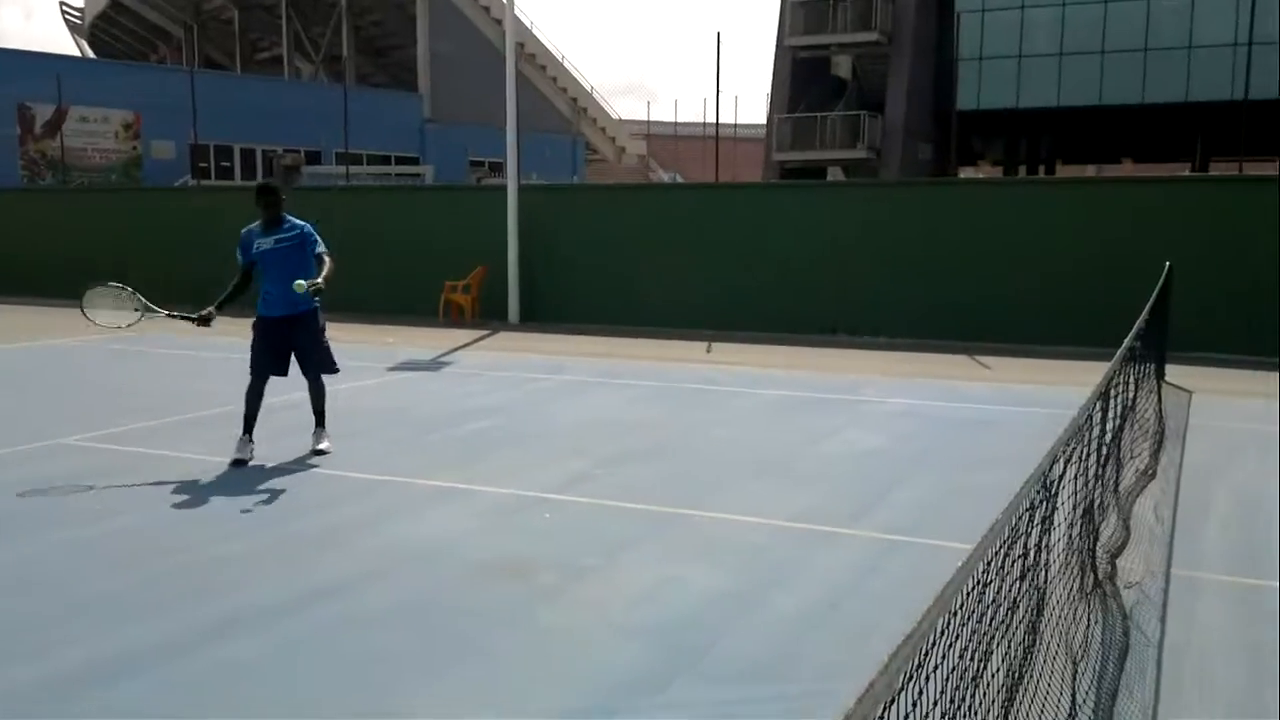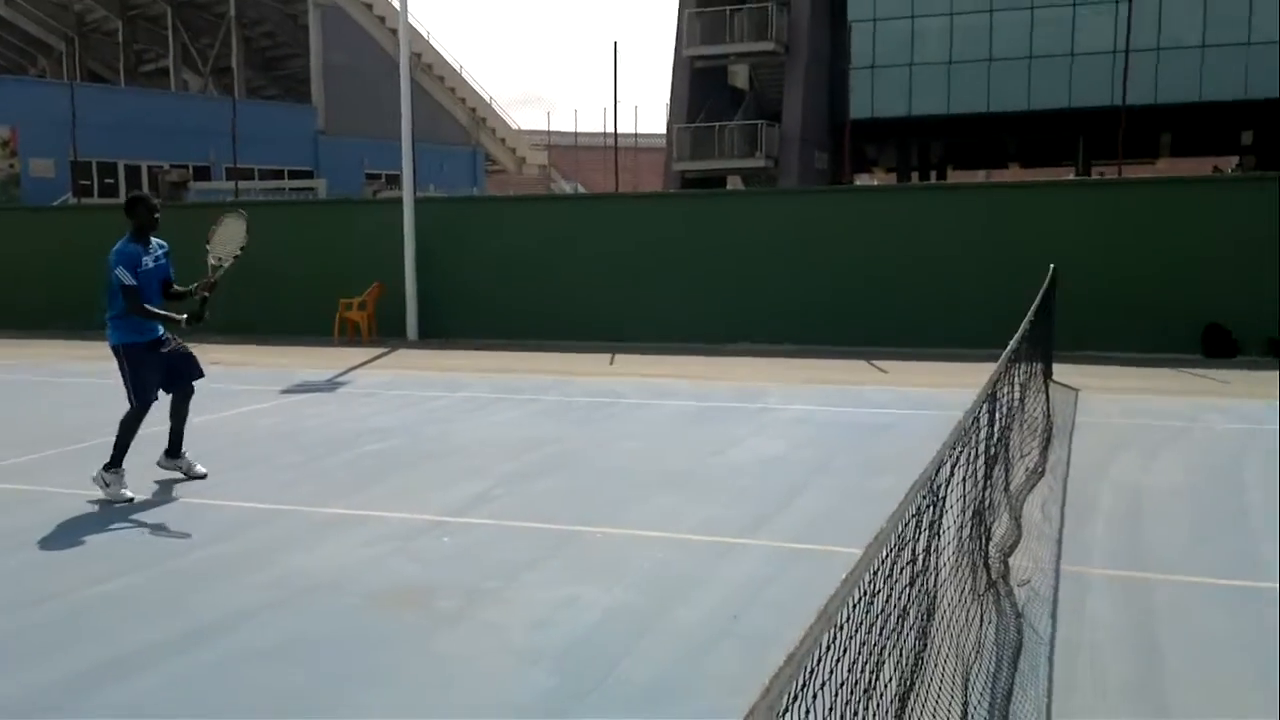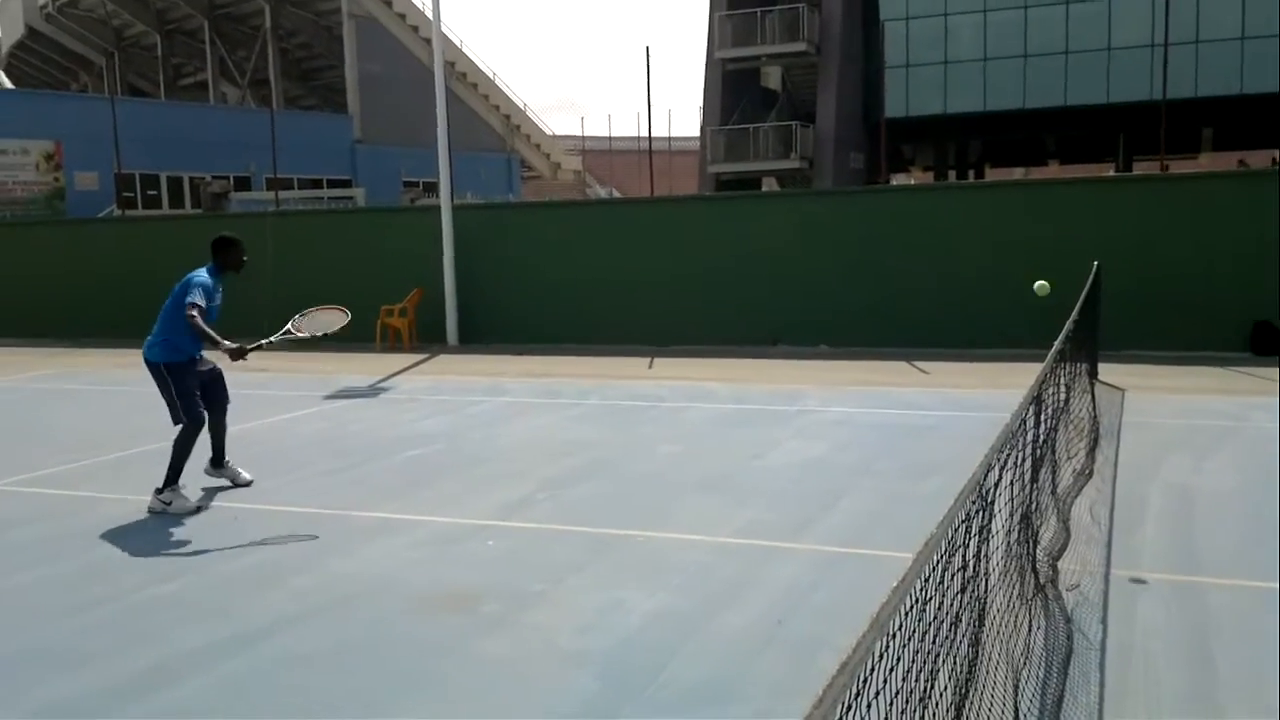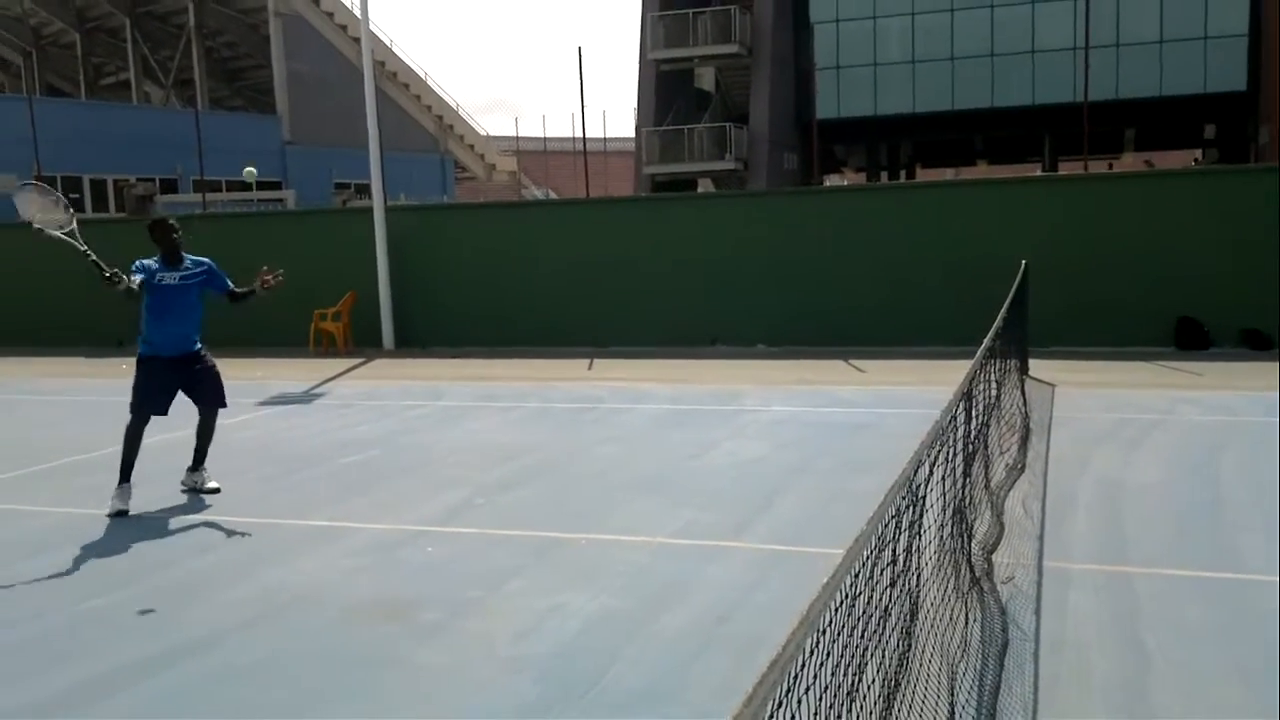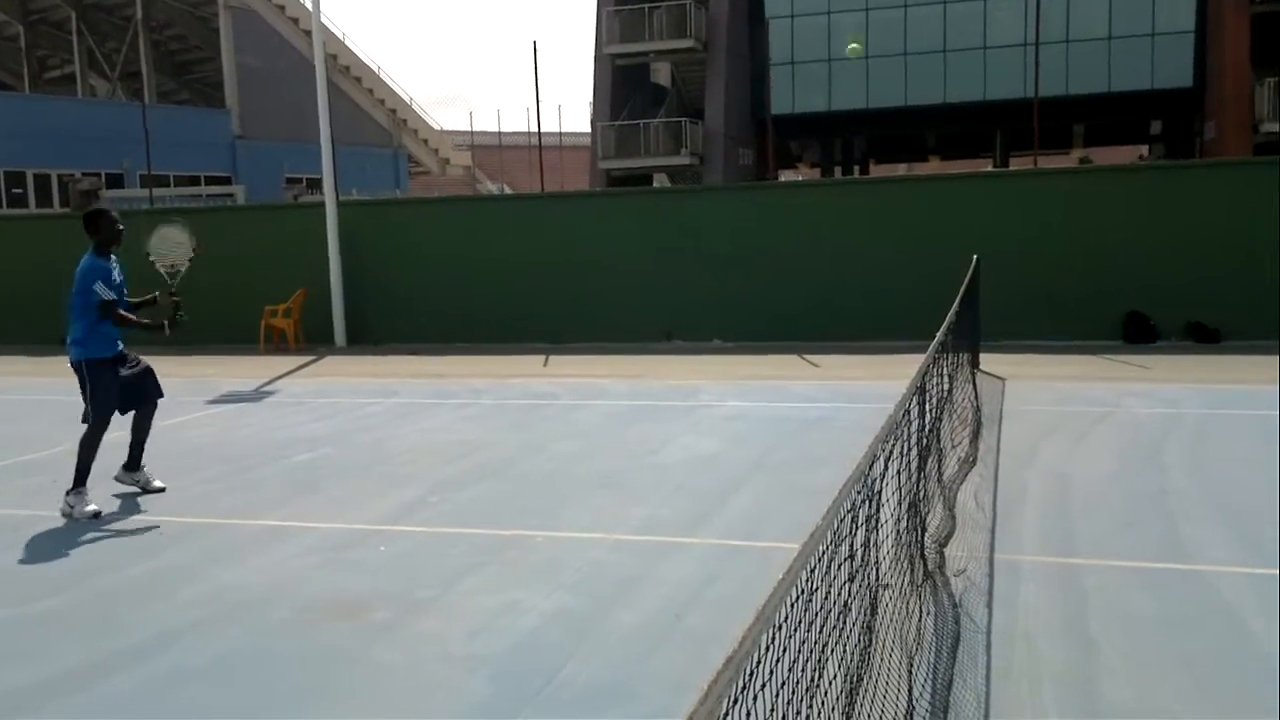
dt=1s
person 1, frame 1
left shoulder: (301, 230)
right shoulder: (249, 237)
left elbow: (326, 260)
right elbow: (244, 278)
left wrist: (320, 280)
right wrist: (216, 308)
left hip: (305, 313)
right hip: (269, 316)
left knee: (314, 373)
right knee: (259, 376)
left ankle: (320, 431)
right ankle: (246, 439)
person 1, frame 2
left shoulder: (161, 248)
right shoulder: (123, 254)
left elbow: (168, 291)
right elbow: (134, 304)
left wrist: (194, 290)
right wrist: (180, 320)
left hip: (158, 335)
right hip: (130, 339)
left knee: (185, 385)
right knee: (142, 404)
left ankle: (174, 455)
right ankle: (111, 472)
person 1, frame 3
left shoulder: (213, 281)
right shoulder: (201, 282)
right elbow: (192, 319)
right wrist: (224, 344)
left hip: (188, 355)
right hip: (167, 358)
left knee: (218, 404)
right knee: (194, 421)
left ankle: (218, 465)
right ankle: (165, 492)
person 1, frame 4
left shoulder: (202, 266)
right shoulder: (144, 267)
left elbow: (233, 295)
right elbow: (134, 290)
left wrist: (256, 288)
right wrist: (124, 285)
left hip: (191, 352)
right hip: (154, 355)
left knee: (210, 409)
right knee: (139, 417)
left ankle: (196, 472)
right ankle: (123, 486)
person 1, frame 5
left shoulder: (109, 262)
right shoulder: (93, 267)
left elbow: (121, 305)
right elbow: (113, 315)
left wrist: (154, 300)
right wrist: (159, 327)
left hip: (112, 351)
right hip: (90, 355)
left knee: (147, 399)
right knee: (99, 421)
left ankle: (132, 469)
right ankle: (75, 494)
